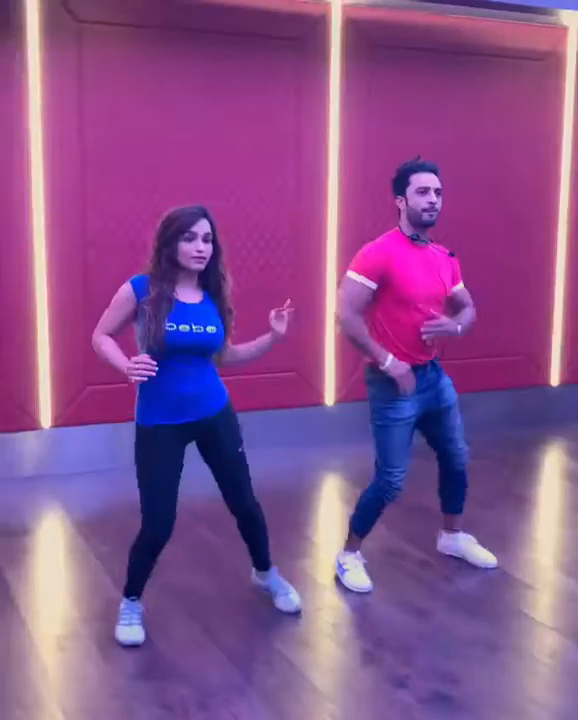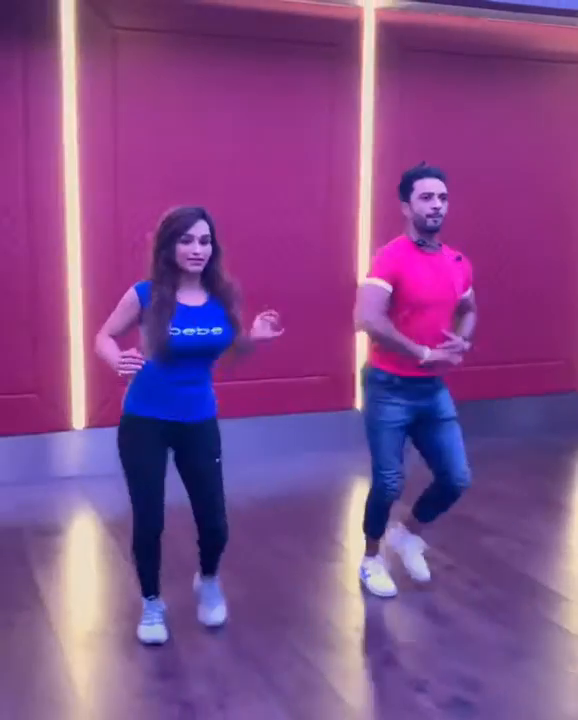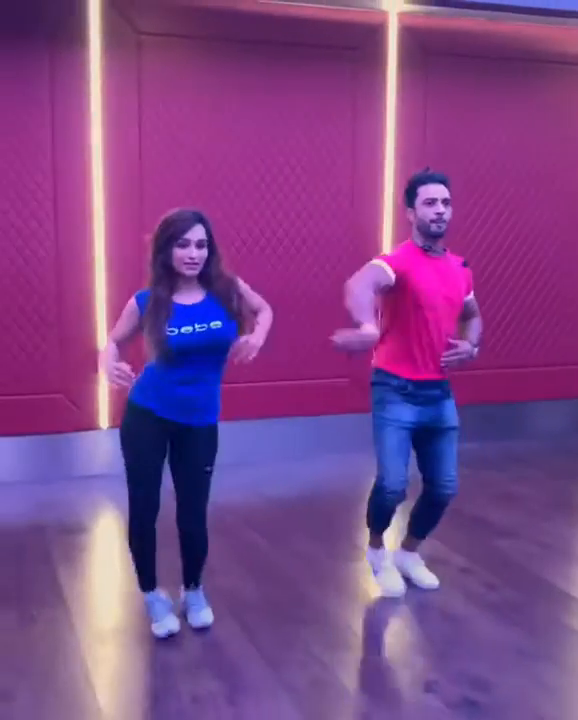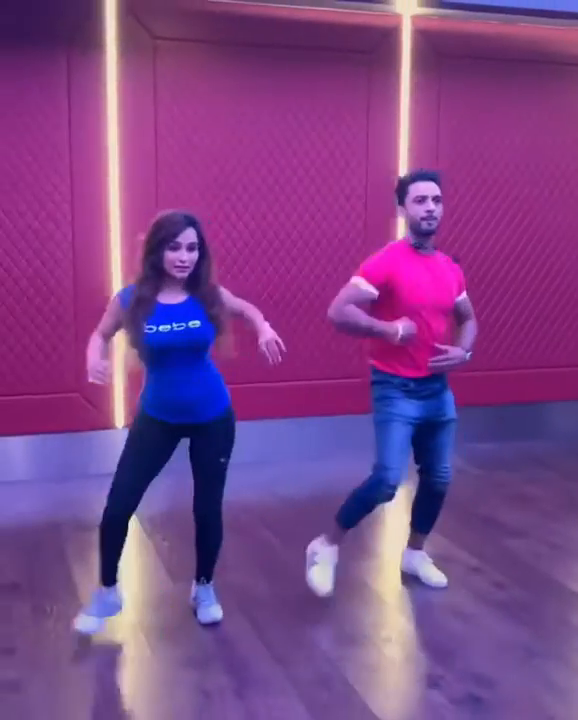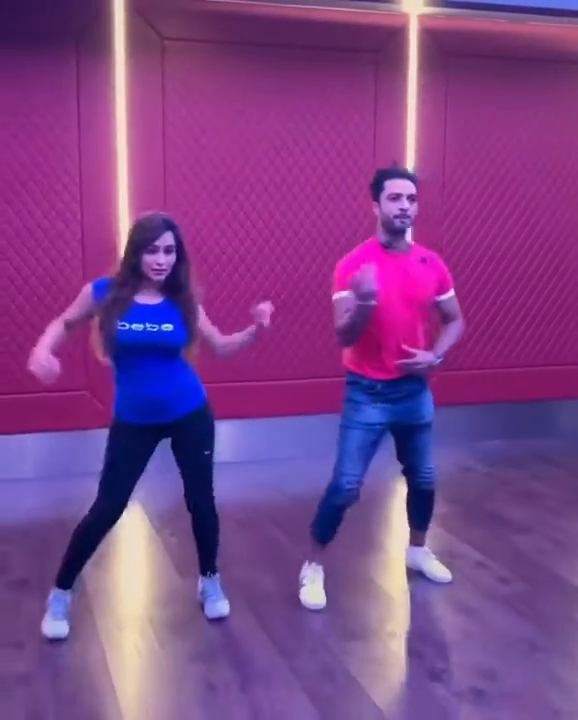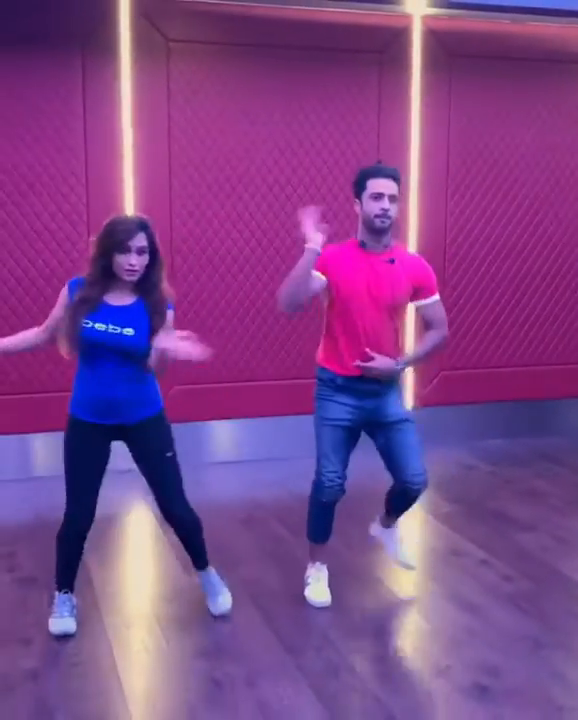
dt=0.2s
person 1, frame 1
left shoulder: (445, 258)
right shoulder: (378, 254)
left elbow: (468, 308)
right elbow: (347, 313)
left wrist: (455, 326)
right wrist: (386, 362)
left hip: (434, 376)
right hip: (396, 383)
left knee: (455, 459)
right knee: (390, 480)
left ankle: (452, 536)
right ankle: (349, 555)
person 1, frame 2
left shoulder: (458, 263)
right shoulder: (390, 259)
left elbow: (469, 311)
right elbow: (367, 320)
left wrist: (461, 342)
right wrist: (423, 353)
left hip: (433, 388)
right hip: (389, 388)
left knee: (456, 479)
right knee: (388, 483)
left ankle: (406, 533)
right ankle: (371, 560)
person 1, frame 3
left shoulder: (460, 269)
right shoulder: (398, 261)
left elbow: (472, 316)
right elbow: (358, 285)
left wrist: (470, 346)
right wrist: (368, 329)
left hip: (440, 394)
right hip: (396, 392)
left knee: (443, 488)
right knee: (392, 485)
left ankle: (409, 554)
right ankle: (377, 549)
person 1, frame 4
left shoulder: (451, 268)
right shoulder: (385, 263)
left elbow: (467, 319)
right elbow: (339, 311)
left wrist: (463, 352)
right wrist: (388, 329)
left hip: (438, 389)
right hip: (395, 389)
left knee: (438, 480)
right knee: (387, 480)
left ankle: (415, 553)
right ankle: (327, 545)
person 1, frame 5
left shoulder: (432, 265)
right shoulder: (353, 265)
left elbow: (455, 319)
right elbow: (343, 335)
left wrist: (435, 356)
right wrist: (363, 301)
left hip: (415, 390)
right hip: (367, 393)
left knee: (423, 479)
right knee: (345, 486)
left ankle: (418, 551)
right ankle: (313, 568)
person 1, frame 6
left shoulder: (415, 268)
right shoulder: (330, 258)
left elbow: (439, 329)
right elbow: (287, 305)
left wrist: (401, 363)
right wrist: (309, 248)
left hip: (385, 391)
right hip: (336, 390)
left knee: (413, 478)
right knee: (329, 484)
left ankle: (386, 527)
right ankle: (316, 568)
person 2, frame 1
left shoulder: (215, 297)
right shoulder: (140, 290)
right elbow: (101, 335)
left wrist: (273, 335)
right wrist: (126, 365)
left hip: (214, 416)
right hip: (159, 423)
left knee: (244, 503)
right knee: (157, 524)
left ankle: (266, 575)
right ankle: (130, 604)
person 2, frame 2
left shoulder: (222, 296)
right shoulder: (145, 295)
left elbow: (235, 349)
right elbow: (104, 337)
left wrist: (257, 335)
right wrist: (118, 360)
left hip: (198, 421)
right hip: (144, 421)
left knee: (213, 521)
right knee: (149, 520)
left ankle: (208, 583)
right ankle: (151, 604)
person 2, frame 3
left shoulder: (228, 290)
right shoulder: (147, 301)
left elbow: (262, 309)
right elbow: (113, 341)
left wrist: (256, 335)
right wrist: (111, 364)
left hip: (200, 422)
right hip: (148, 415)
left knee: (193, 519)
right knee: (143, 510)
left ankle: (193, 593)
right ankle: (154, 597)
person 2, frame 4
left shoulder: (209, 295)
right shoulder: (132, 299)
left elbow: (248, 309)
right elbow: (101, 333)
left wrist: (264, 330)
right wrist: (94, 359)
left hip: (213, 418)
right hip: (158, 418)
left knee: (208, 509)
right knee: (118, 505)
left ankle: (204, 588)
right ankle: (107, 593)
person 2, frame 5
left shoulder: (184, 301)
right shoulder: (103, 293)
left elbow: (219, 345)
right elbow: (63, 323)
left wrist: (253, 328)
right wrist: (41, 352)
left hip: (189, 415)
right hip: (132, 421)
left knee: (201, 503)
right knee: (105, 510)
left ankle: (210, 582)
right ankle: (60, 595)
person 2, frame 6
left shoulder: (157, 305)
right shoulder: (78, 292)
left elbow: (159, 361)
right elbow: (44, 333)
left wrist: (172, 350)
left hip: (144, 419)
right hip: (87, 422)
left knee: (175, 506)
right knee: (78, 514)
left ankle: (207, 575)
right ankle: (64, 597)
